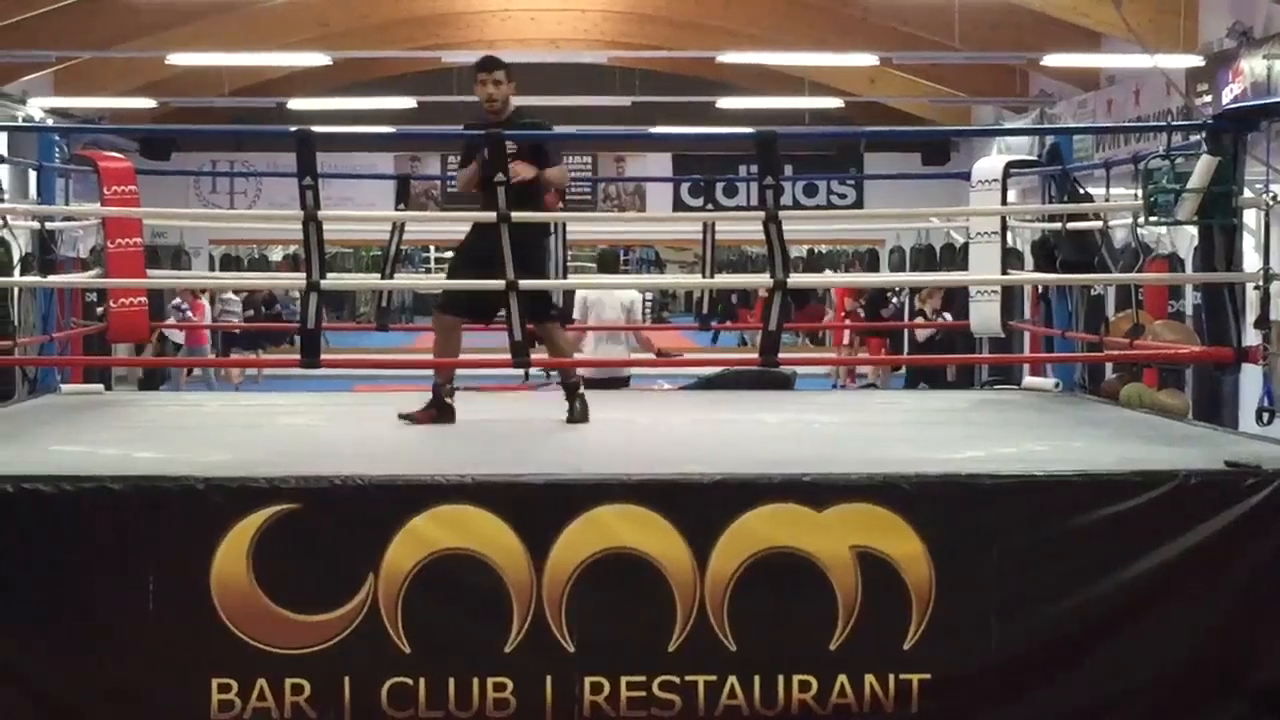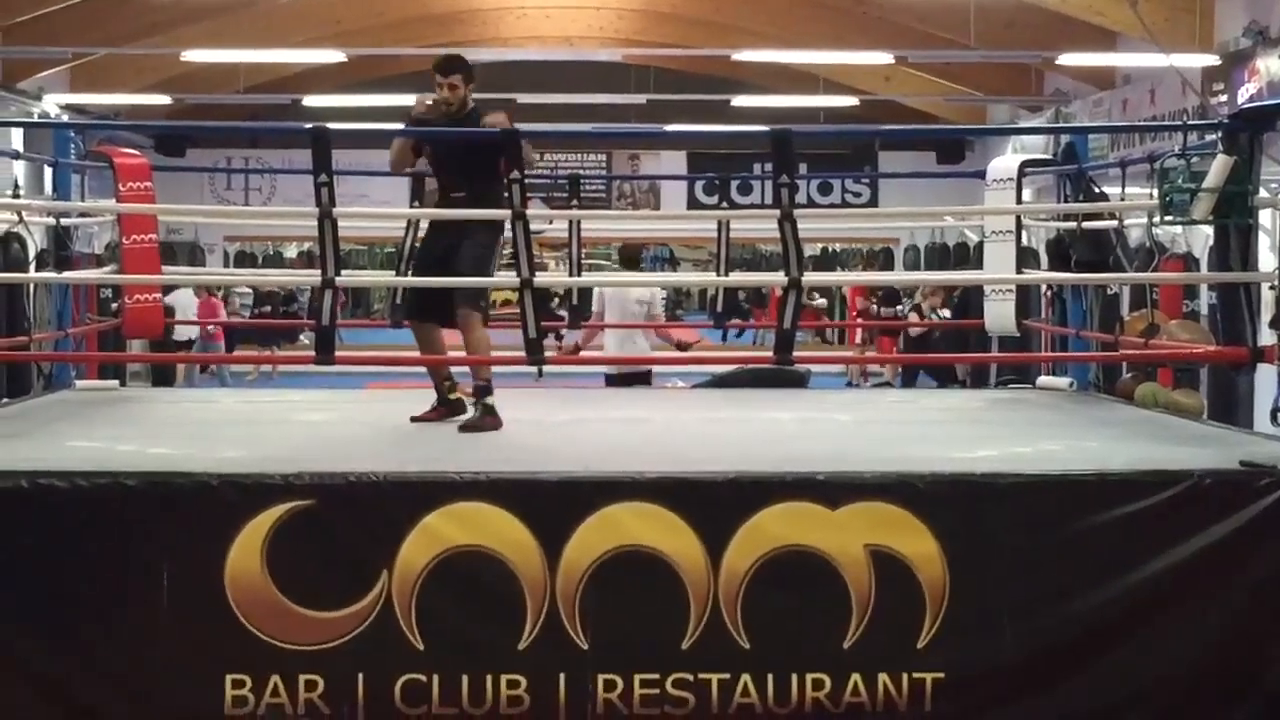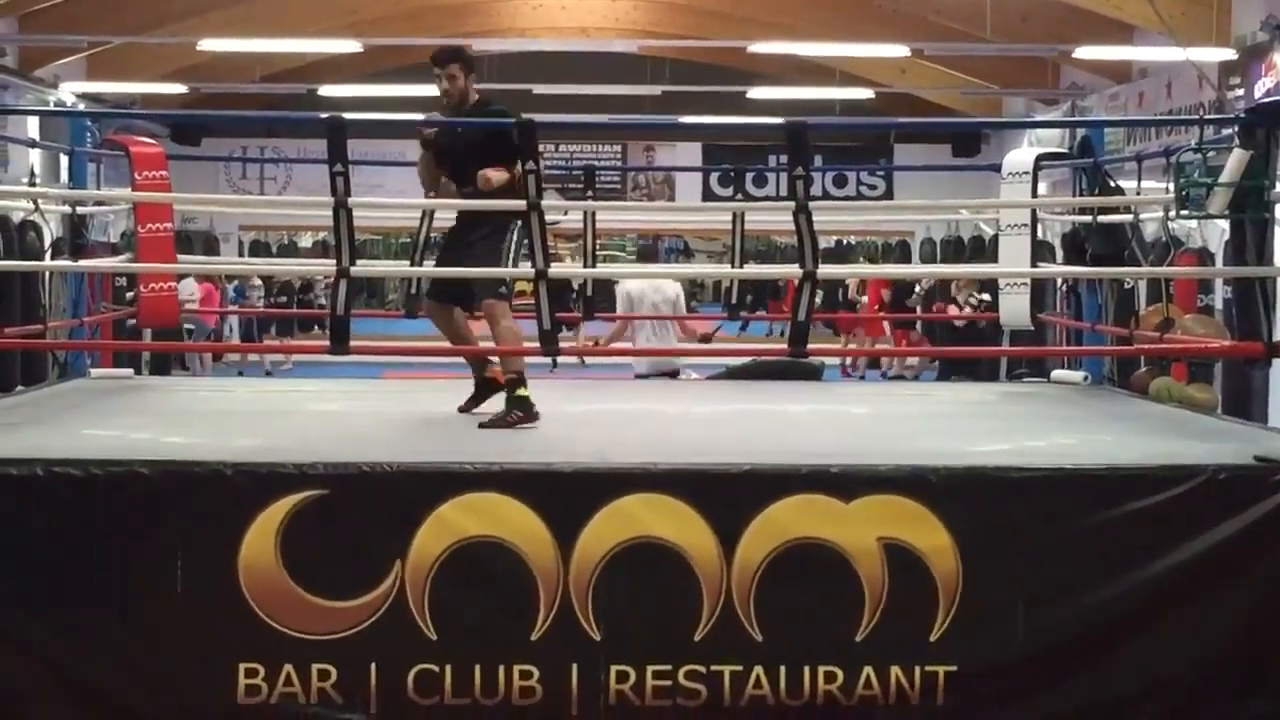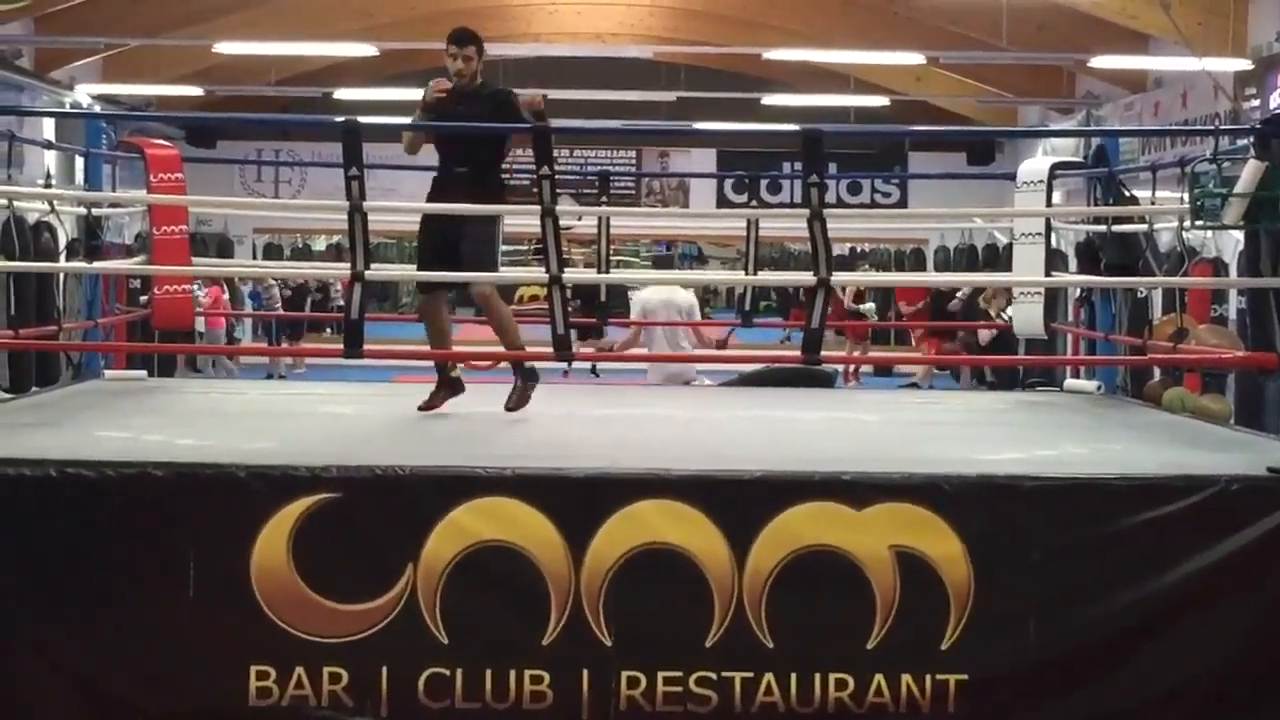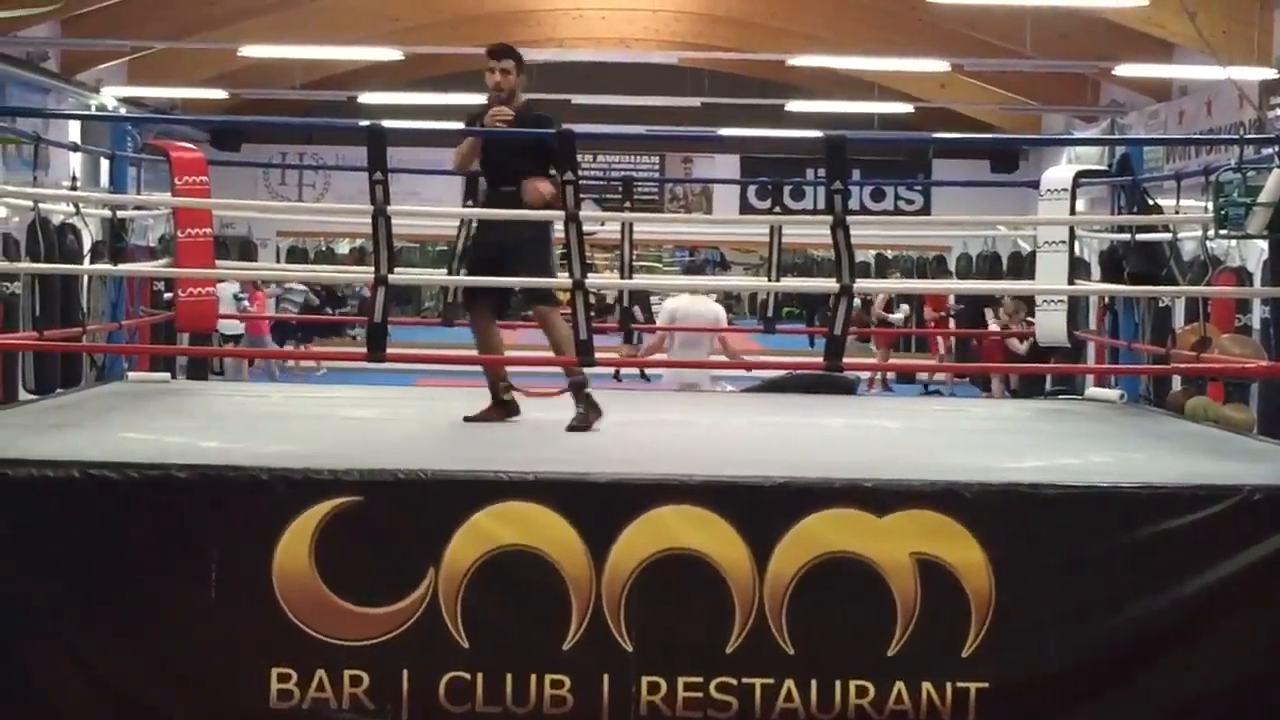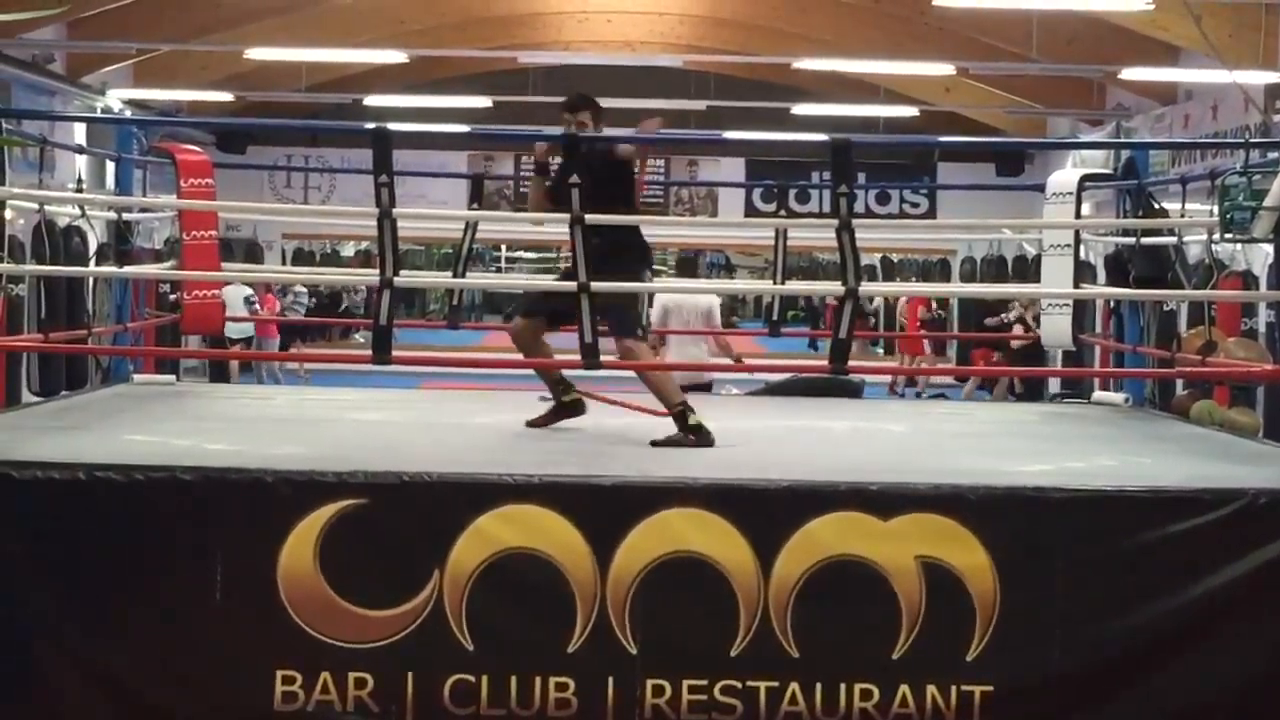
dt=0.5s
person 1, frame 1
left shoulder: (534, 127)
right shoulder: (475, 130)
left elbow: (562, 177)
right elbow: (463, 186)
left wrist: (535, 172)
right wrist: (481, 159)
left hip: (526, 231)
right hip: (486, 232)
left knee: (544, 319)
right knee: (448, 313)
left ankle: (574, 393)
right ankle: (441, 402)
person 1, frame 2
left shoulder: (486, 121)
right shoulder: (431, 123)
left elbow: (528, 161)
right elbow: (396, 166)
left wrist: (508, 130)
right wrist: (412, 121)
left hip: (481, 229)
right hip: (443, 228)
left knee: (468, 311)
right knee: (420, 318)
left ankle: (486, 406)
right ankle: (449, 397)
person 1, frame 3
left shoulder: (495, 116)
right shoulder: (442, 124)
right elbow: (429, 185)
left wrist: (507, 175)
right wrist: (426, 145)
left hip: (500, 219)
right hip: (468, 221)
left knee: (492, 303)
right knee: (439, 305)
left ankle: (519, 400)
right ankle: (486, 376)
person 1, frame 4
left shoulder: (498, 98)
right shoulder: (438, 98)
right elbow: (410, 147)
left wrist: (536, 111)
right wrist: (426, 107)
left hip: (483, 206)
right hip: (441, 205)
left knee: (482, 290)
right knee: (430, 295)
left ankle: (523, 370)
right ankle: (447, 377)
person 1, frame 5
left shoulder: (539, 120)
right shoulder: (482, 118)
right elbow: (460, 164)
left wrist: (550, 186)
right wrist: (483, 128)
left hip: (532, 224)
right hip: (492, 223)
left knee: (543, 308)
right knee: (480, 313)
left ankle: (584, 399)
right ankle: (503, 398)
person 1, frame 6
left shoulder: (610, 151)
right shoulder: (570, 167)
right elbow: (539, 212)
left wrist: (636, 144)
right wrist: (540, 168)
left hip: (624, 263)
right hip: (589, 264)
left knee: (629, 345)
right knee: (522, 329)
left ankle: (691, 425)
right ankle: (567, 399)
